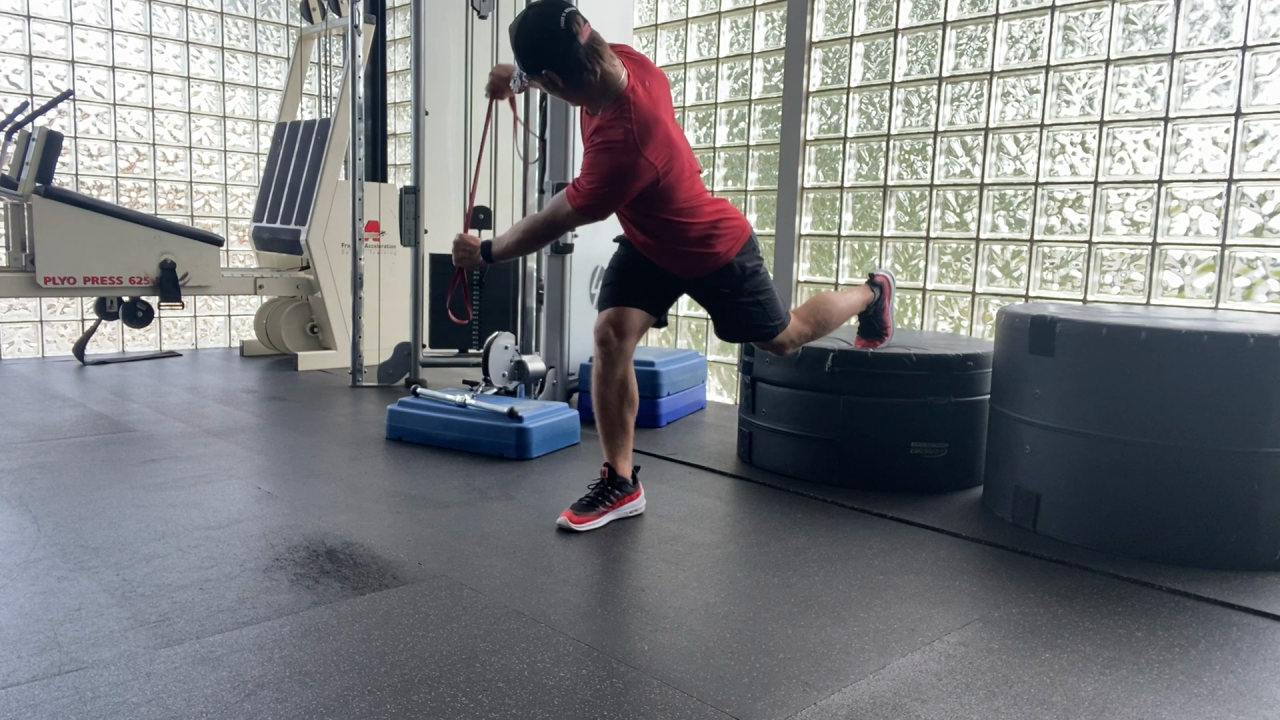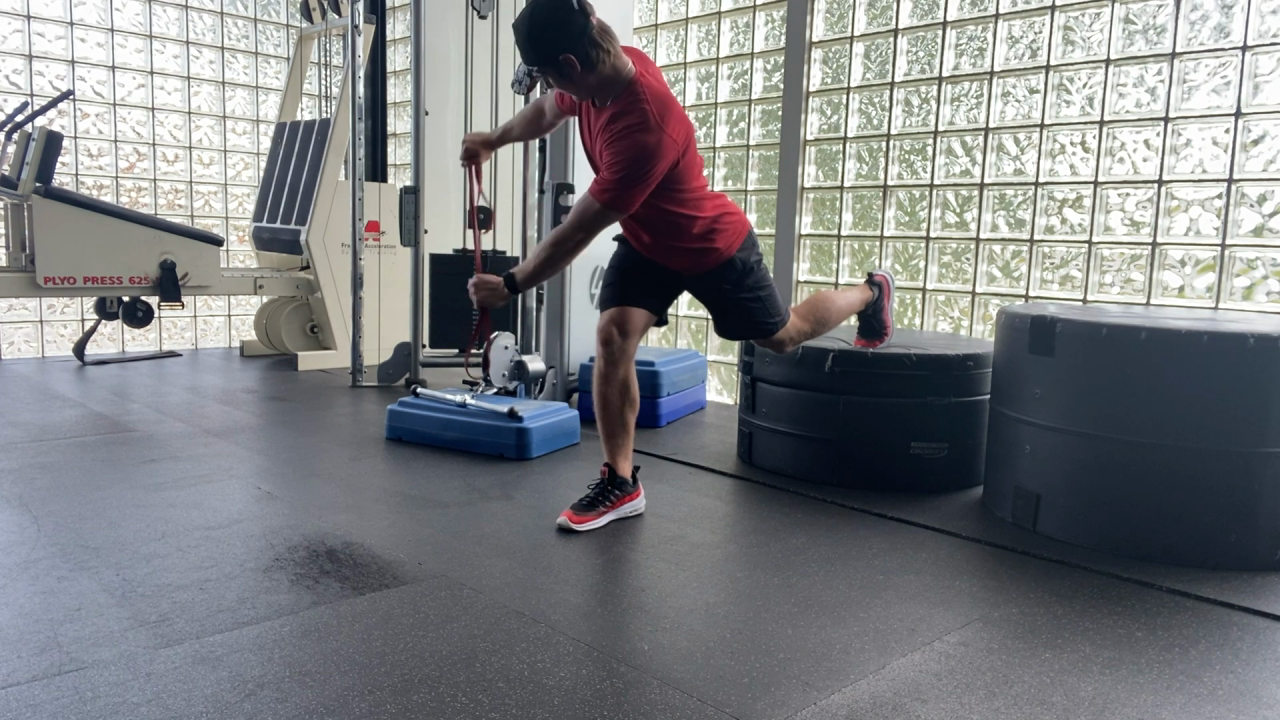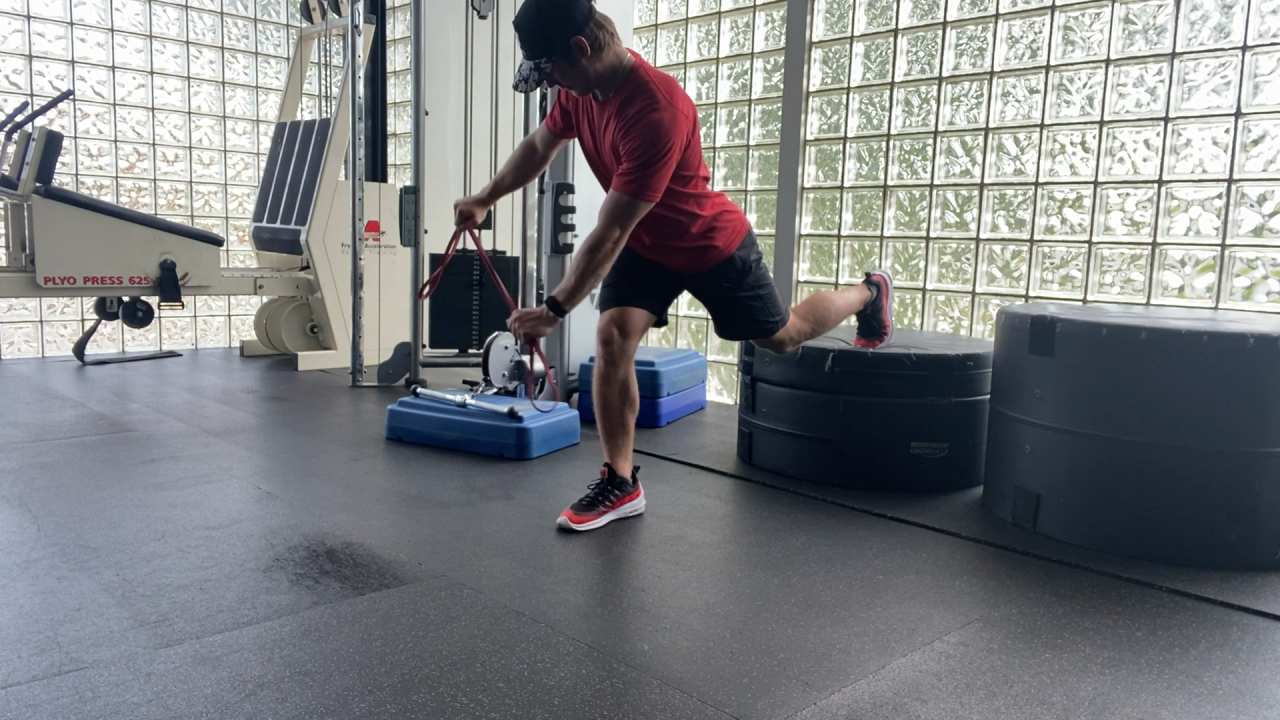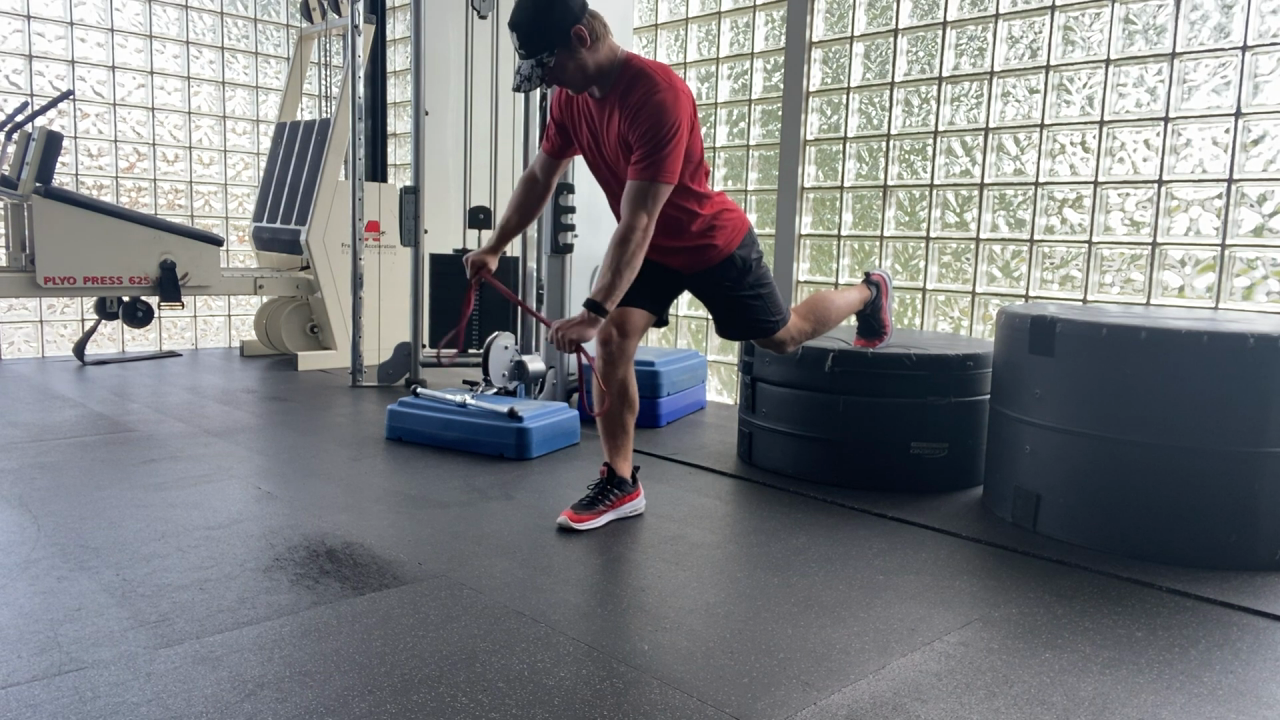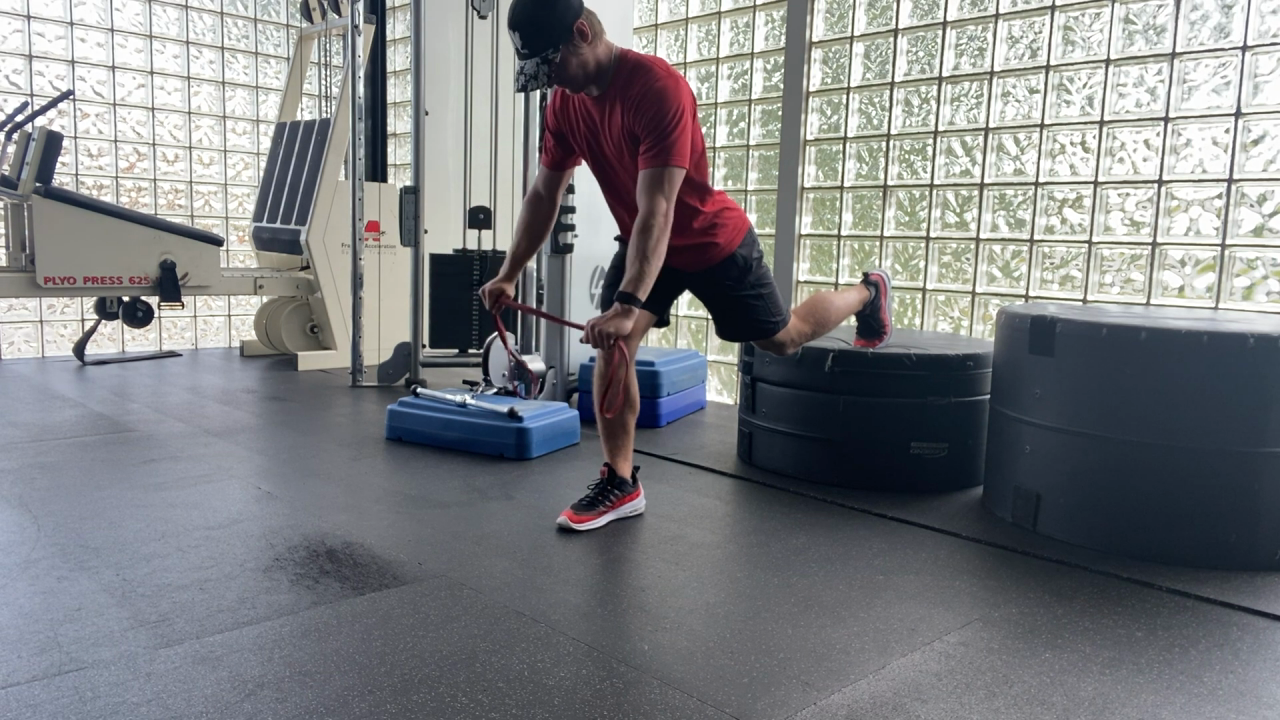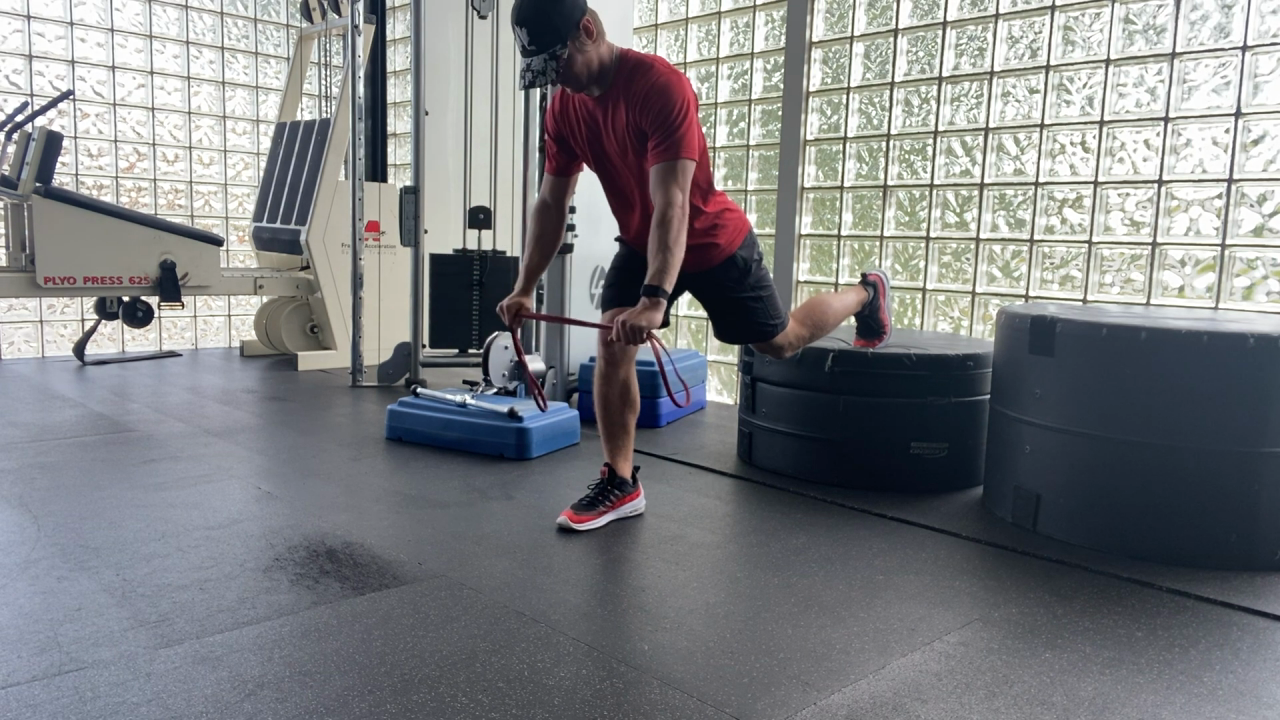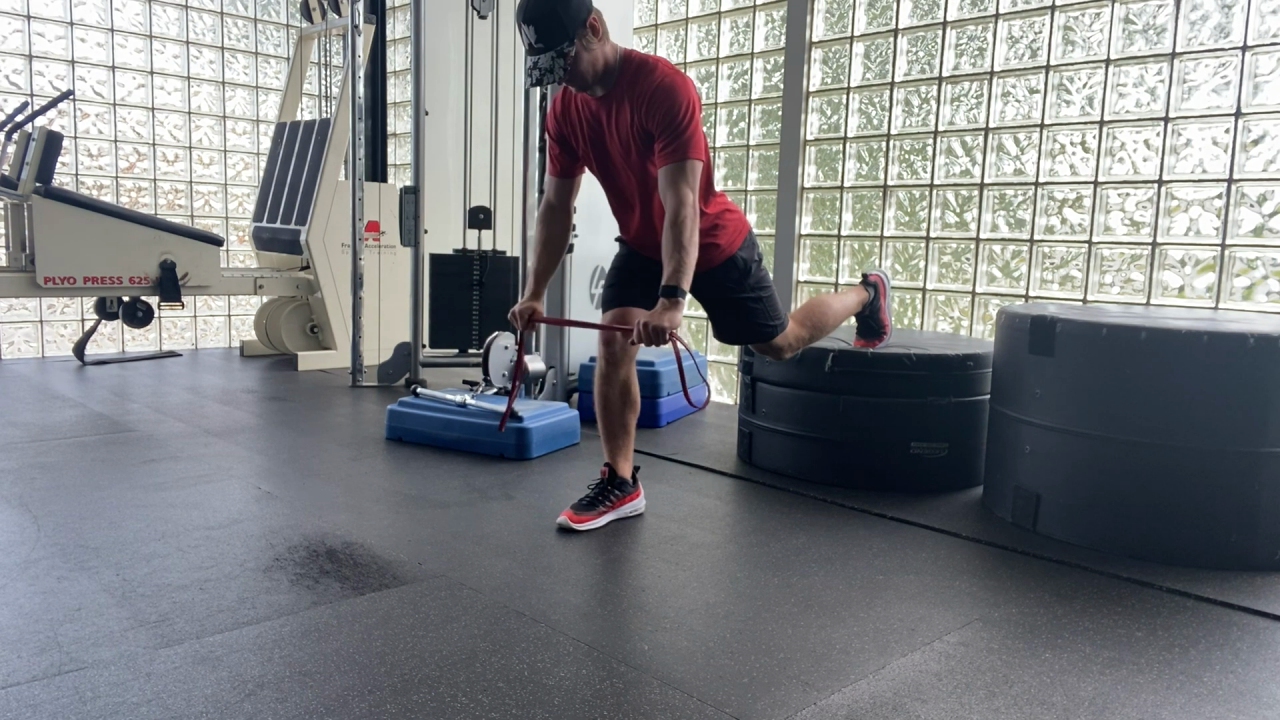
dt=0.2s
person 1, frame 1
left shoulder: (623, 144)
right shoulder: (623, 60)
left elbow: (552, 223)
left wrist: (484, 251)
right wrist: (514, 79)
left hip: (713, 250)
right hip: (649, 242)
left knee: (782, 338)
right knee: (610, 336)
left ankle: (871, 294)
right ankle: (620, 483)
person 1, frame 2
left shoulder: (645, 129)
right shoulder: (613, 65)
left elbow: (576, 232)
right elbow: (547, 110)
left wrist: (508, 285)
right wrist: (494, 138)
left hip: (712, 246)
right hip: (646, 242)
left knee: (781, 336)
right knee: (612, 337)
left ankle: (870, 293)
right ankle: (620, 483)
person 1, frame 3
left shoulder: (656, 111)
right shoulder: (581, 89)
left elbow: (610, 232)
right elbow: (538, 148)
left wrist: (553, 309)
right wrist: (484, 199)
left hip: (712, 244)
right hip: (647, 245)
left knee: (781, 336)
right knee: (612, 338)
left ankle: (869, 293)
right ankle: (620, 483)
person 1, frame 4
left shoulder: (657, 96)
right shoulder: (571, 96)
left elbow: (637, 223)
right elbow: (539, 178)
left wrist: (594, 311)
right wrist: (494, 246)
left hip: (712, 243)
right hip: (650, 247)
left knee: (782, 337)
right knee: (613, 341)
left ankle: (868, 292)
right ankle: (620, 483)
person 1, frame 5
left shoulder: (657, 88)
right shoulder: (565, 102)
left elbow: (656, 211)
right elbow: (543, 195)
left wrist: (627, 304)
right wrist: (509, 273)
left hip: (714, 242)
right hip: (642, 240)
left knee: (782, 338)
right knee: (612, 345)
left ankle: (868, 293)
right ankle: (621, 483)
person 1, frame 6
left shoulder: (659, 87)
right shoulder: (564, 108)
left elbow: (671, 206)
right elbow: (550, 203)
left wrist: (655, 298)
right wrist: (524, 288)
left hip: (713, 242)
right hip: (640, 242)
left knee: (780, 342)
right knee: (612, 344)
left ankle: (867, 293)
right ankle: (621, 483)
person 1, frame 7
left shoulder: (663, 87)
right shoulder: (564, 109)
left elbow: (682, 206)
right elbow: (556, 206)
left wrist: (672, 298)
right wrist: (534, 293)
left hip: (714, 244)
right hip: (642, 245)
left knee: (780, 344)
right knee: (613, 343)
left ankle: (867, 293)
right ankle: (621, 483)
